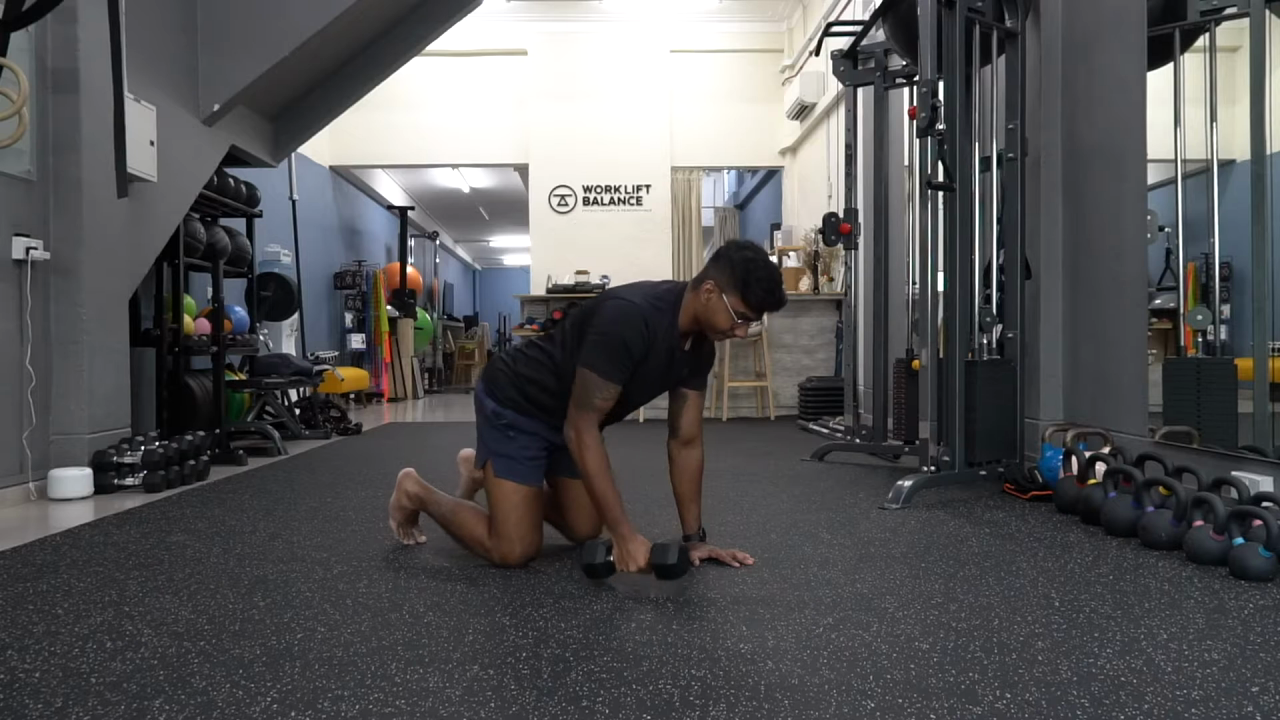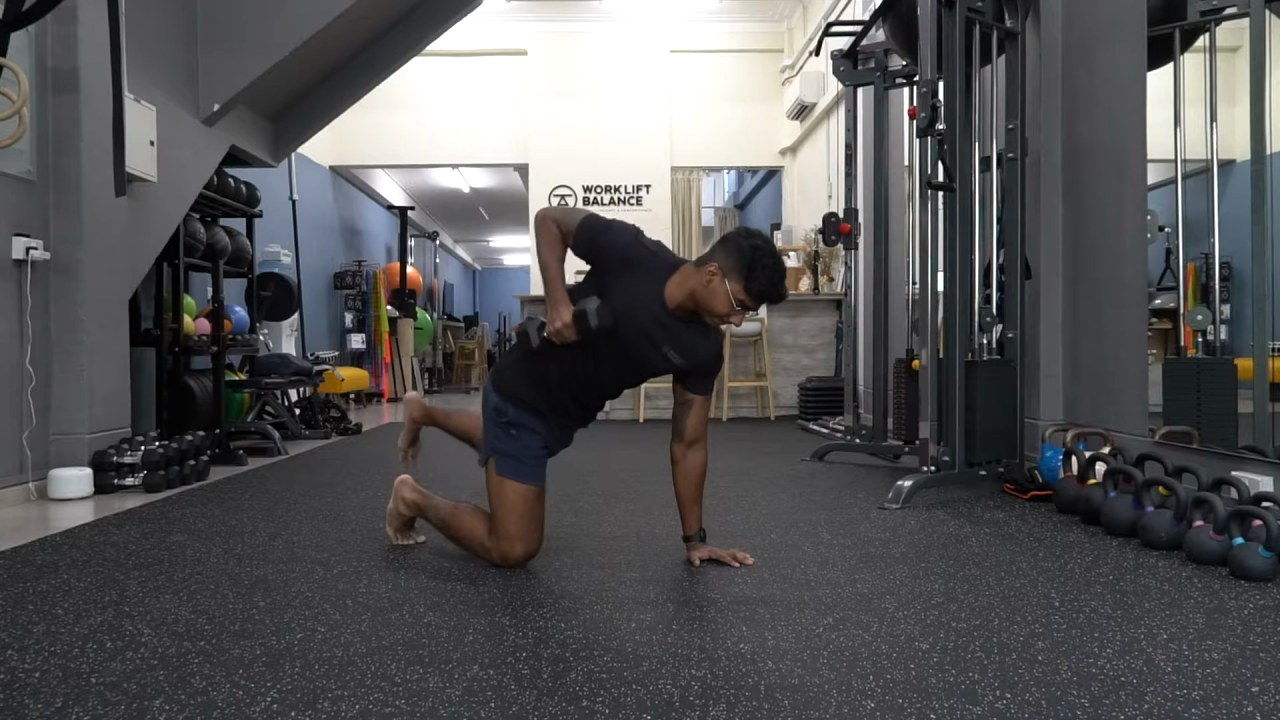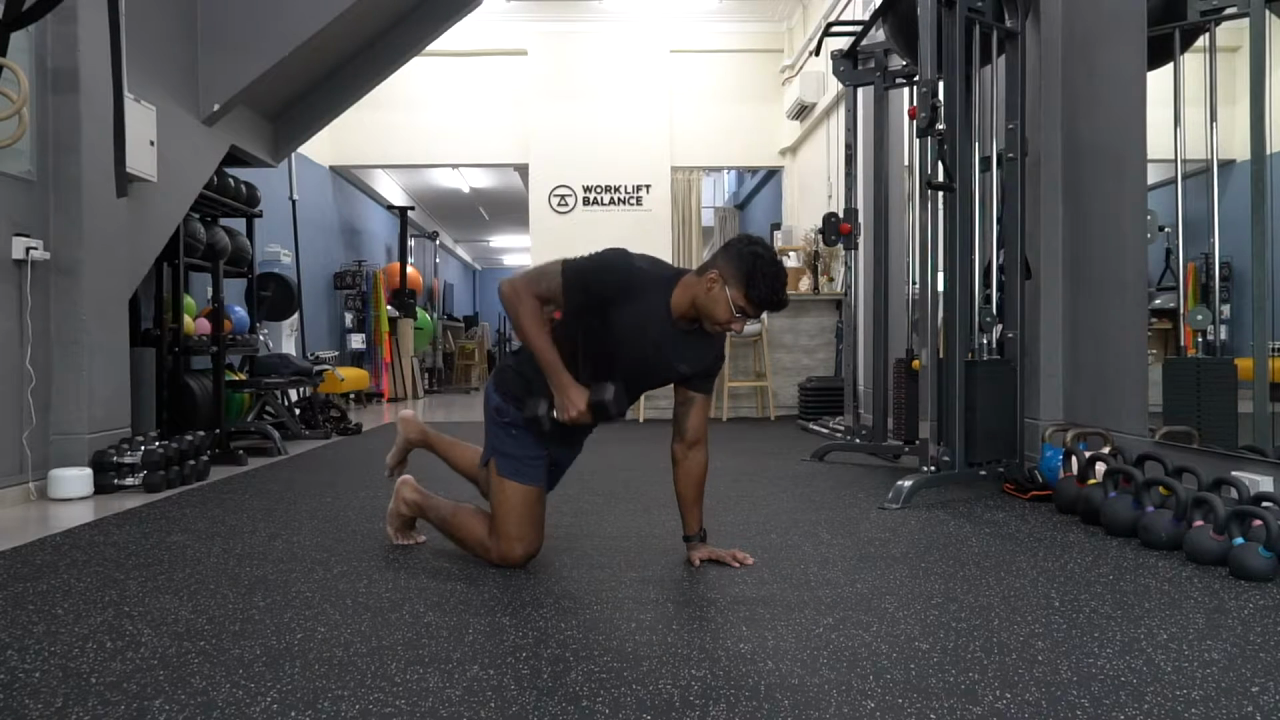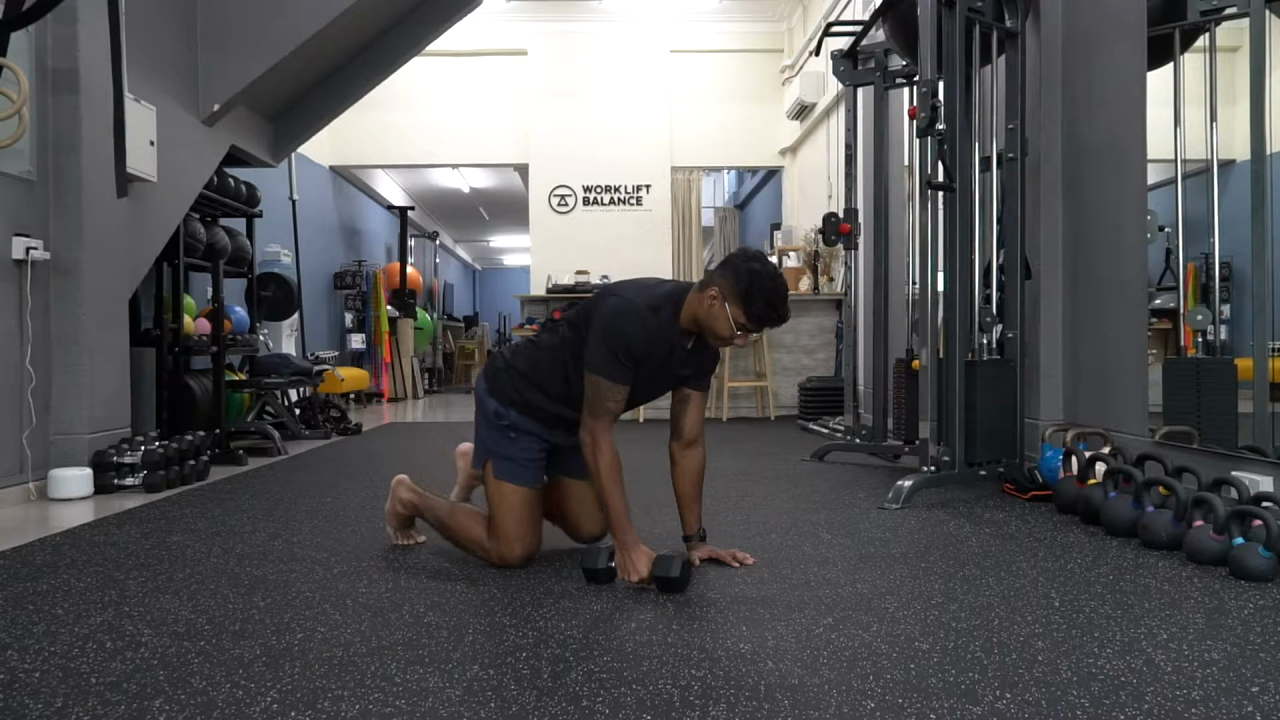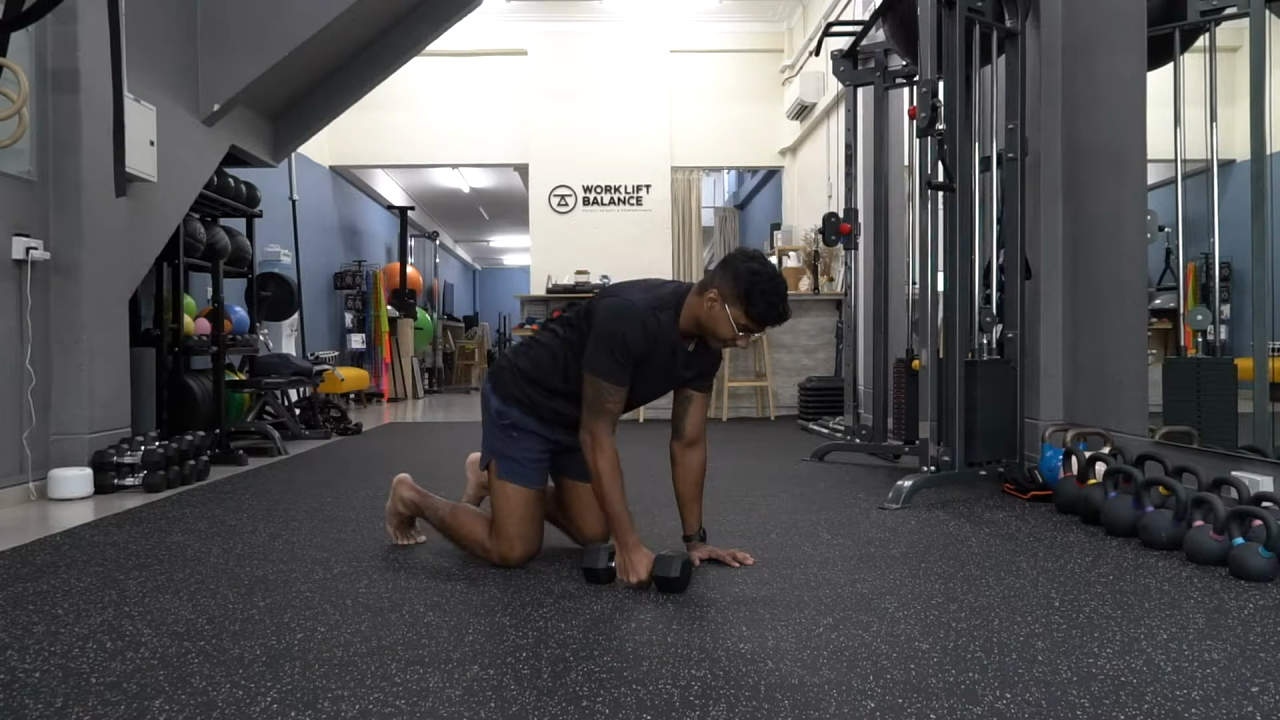
dt=1s
person 1, frame 1
left shoulder: (700, 347)
right shoulder: (630, 317)
left elbow: (685, 441)
right elbow: (581, 427)
left wrist: (695, 538)
right wrist: (624, 533)
left hip: (568, 414)
right hip: (514, 403)
left knee: (584, 531)
right knee: (514, 550)
left ankle: (482, 470)
right ankle: (415, 492)
person 1, frame 2
left shoulder: (704, 348)
right shoulder: (631, 254)
left elbow: (688, 443)
right elbow: (549, 219)
left wrist: (694, 539)
right wrist: (557, 301)
left hip: (569, 414)
right hip: (521, 394)
left knee: (506, 452)
right knee: (513, 549)
left ankle: (423, 412)
right ankle: (414, 499)
person 1, frame 3
left shoulder: (707, 349)
right shoulder: (626, 276)
left elbow: (689, 444)
right elbow: (515, 290)
left wrist: (695, 540)
right wrist: (562, 384)
left hip: (574, 417)
right hip: (523, 399)
left knee: (508, 492)
right knee: (514, 549)
left ankle: (419, 433)
right ankle: (414, 499)
person 1, frame 4
left shoulder: (703, 346)
right shoulder: (630, 315)
left elbow: (687, 442)
right elbow: (596, 434)
left wrist: (695, 539)
right wrist: (628, 544)
left hip: (568, 414)
right hip: (514, 401)
left knee: (589, 529)
right knee: (512, 551)
left ankle: (481, 471)
right ankle: (410, 498)
person 1, frame 5
left shoulder: (705, 346)
right shoulder: (629, 317)
left elbow: (688, 442)
right elbow: (597, 435)
left wrist: (695, 539)
right wrist: (629, 544)
left hip: (576, 414)
right hip: (521, 402)
left knee: (593, 534)
right knee: (513, 550)
left ankle: (491, 477)
right ankle: (411, 498)
